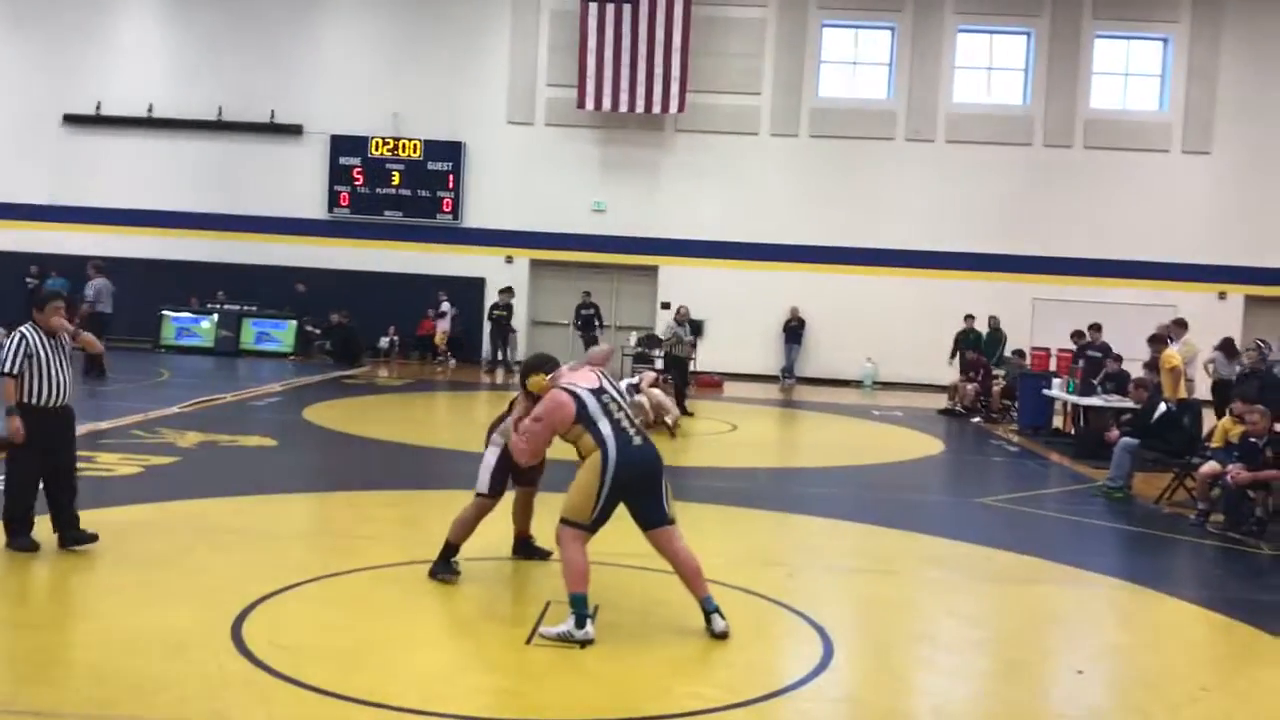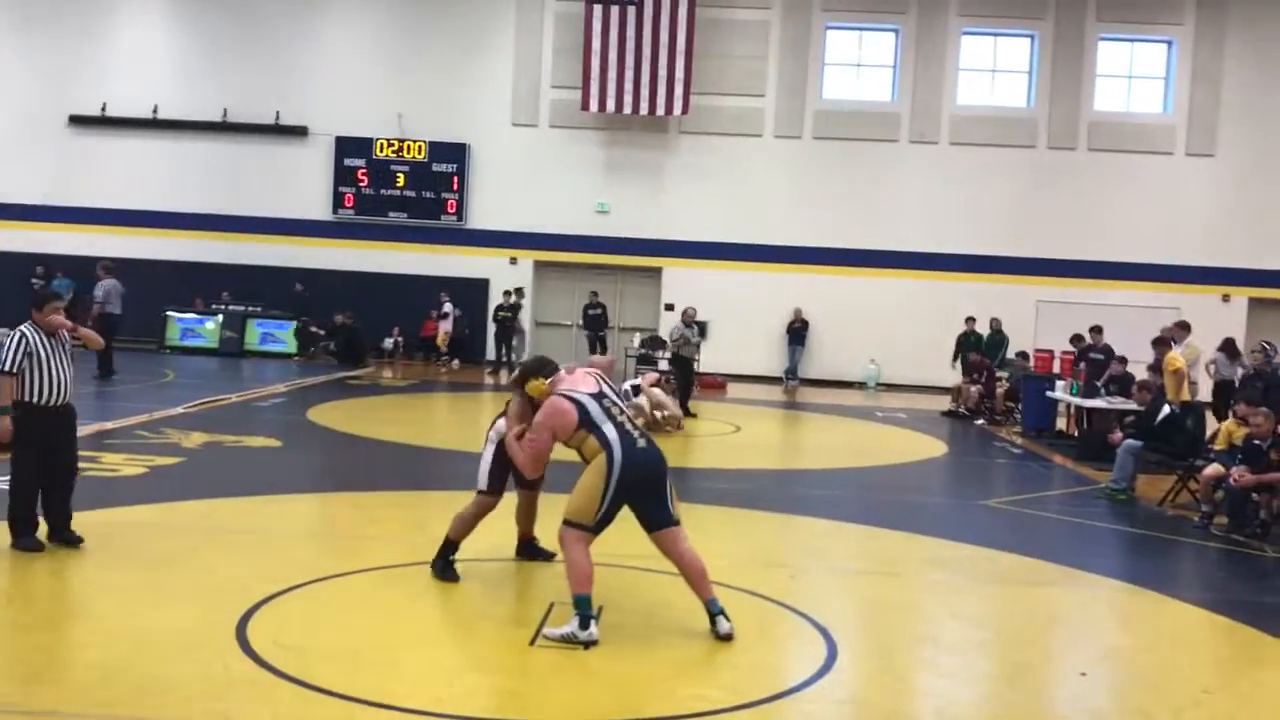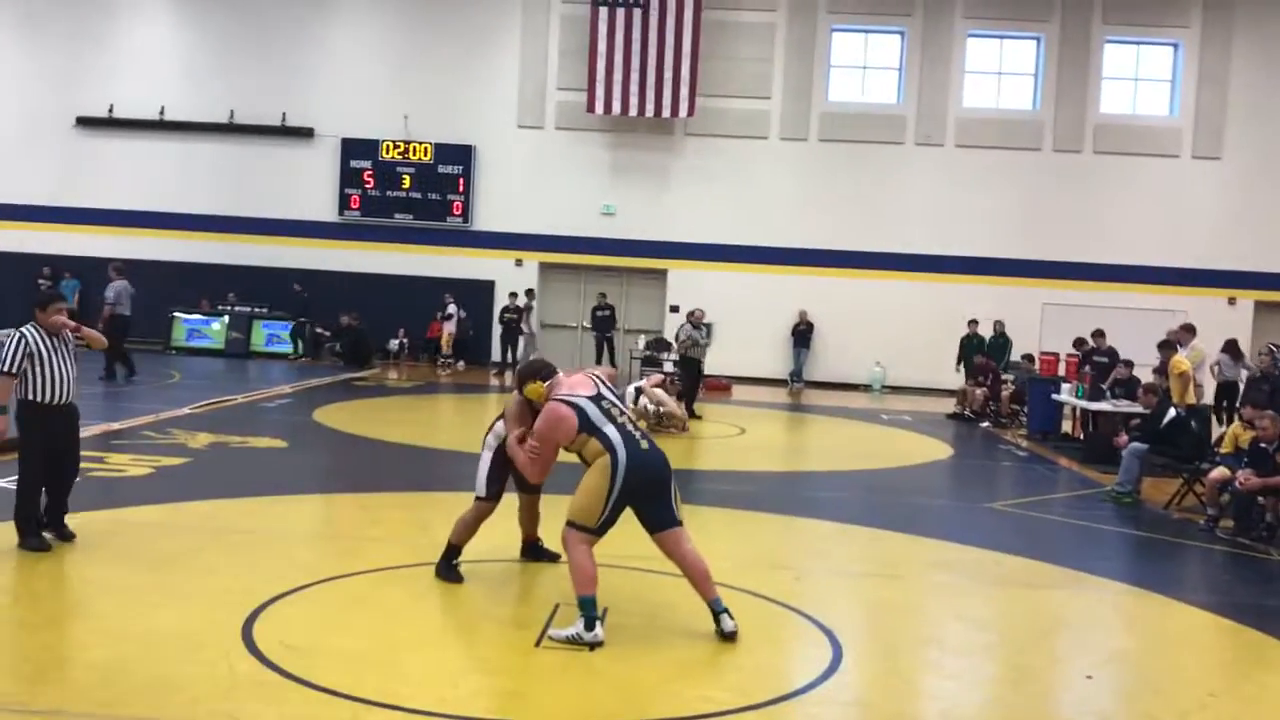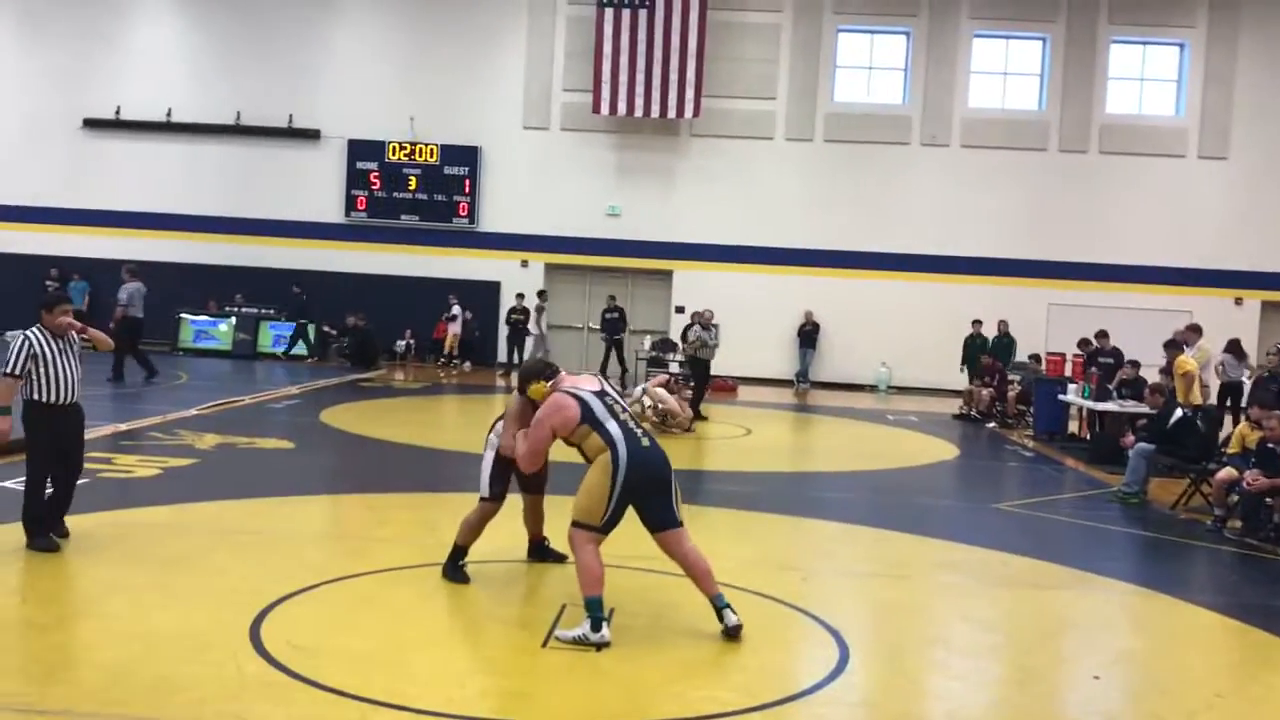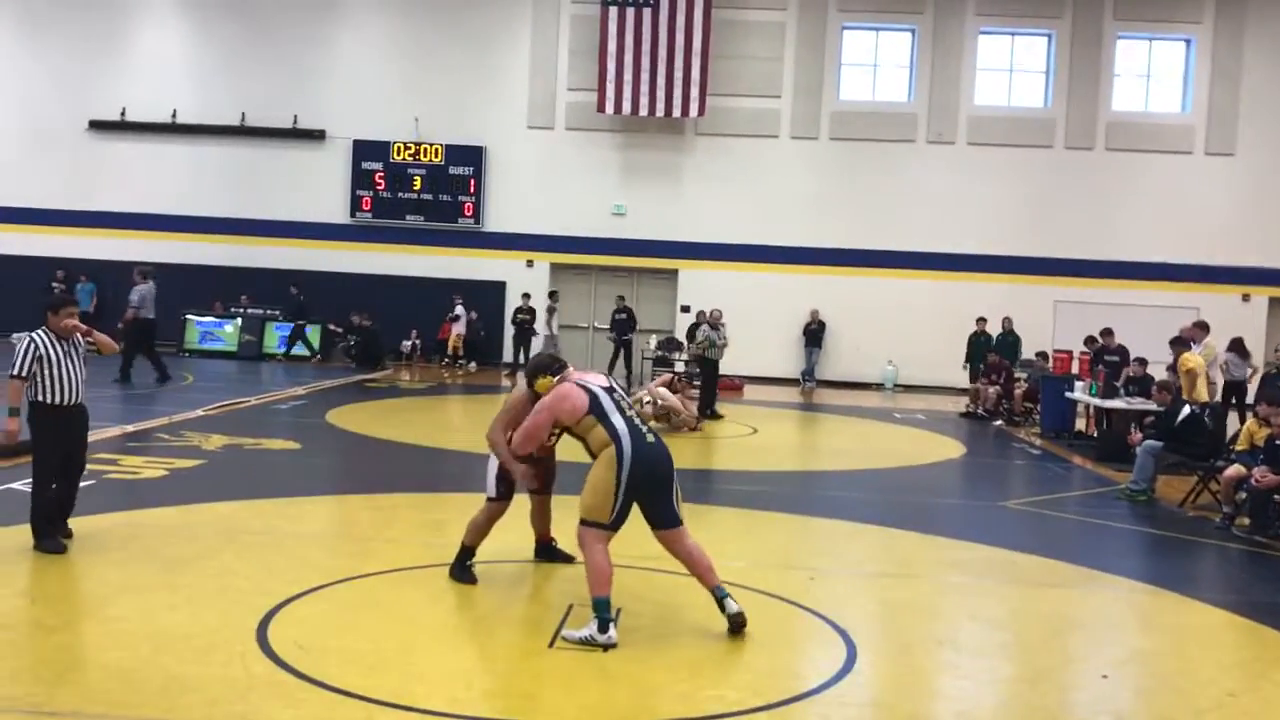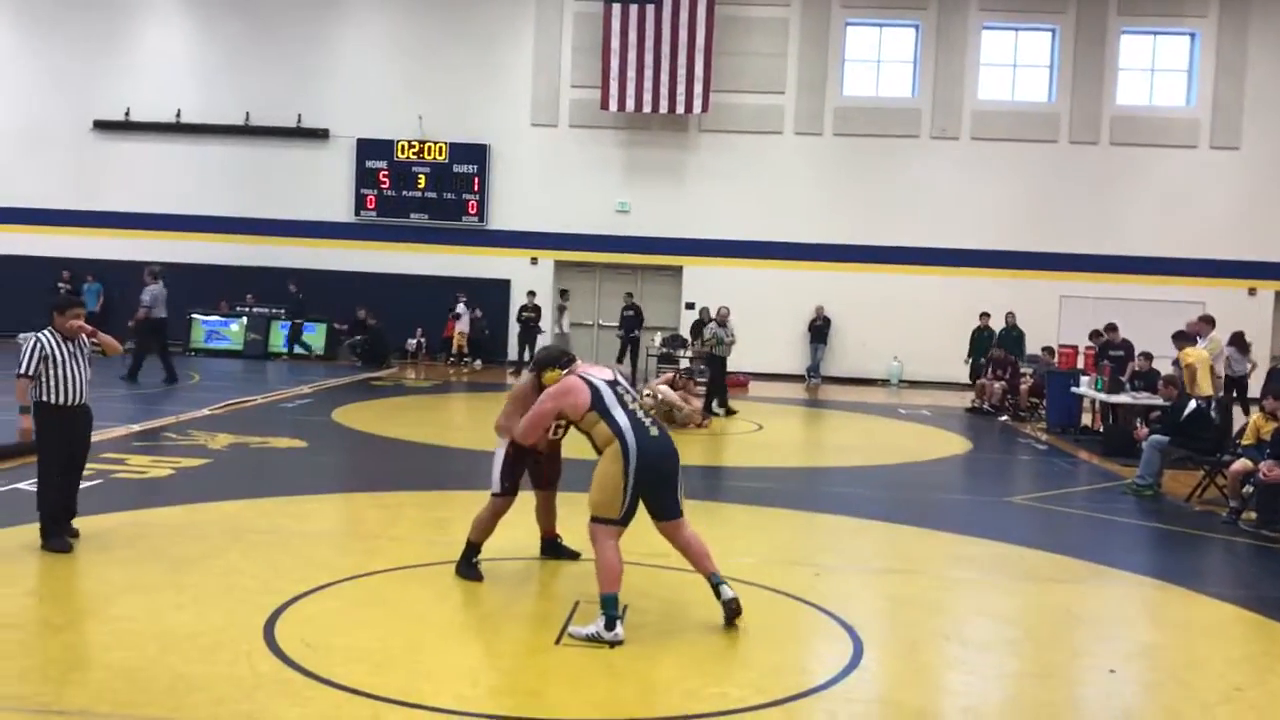
dt=0.1s
person 1, frame 1
left shoulder: (550, 403)
right shoulder: (594, 373)
left elbow: (526, 456)
left wrist: (514, 430)
left hip: (610, 462)
right hip: (647, 457)
left knee: (569, 537)
right knee: (670, 541)
left ankle: (580, 623)
right ankle: (713, 615)
person 1, frame 2
left shoulder: (551, 410)
right shoulder: (589, 373)
left elbow: (532, 469)
left wrist: (511, 441)
left hip: (614, 464)
right hip: (651, 458)
left knee: (573, 538)
right knee: (676, 543)
left ankle: (584, 624)
right ankle: (719, 617)
person 1, frame 3
left shoulder: (551, 415)
right shoulder: (589, 377)
left elbow: (535, 474)
right elbow: (609, 373)
left wrist: (512, 444)
left hip: (617, 466)
right hip: (654, 460)
left knee: (576, 540)
right knee: (679, 544)
left ankle: (589, 626)
right ankle: (722, 616)
person 1, frame 4
left shoulder: (552, 406)
right shoulder: (591, 379)
left elbow: (528, 463)
left wrist: (520, 440)
left hip: (619, 463)
right hip: (655, 457)
left knee: (582, 540)
right knee: (678, 542)
left ankle: (596, 626)
right ankle: (726, 612)
person 1, frame 5
left shoulder: (558, 397)
right shoulder: (598, 377)
left elbow: (521, 446)
left hip: (623, 459)
right hip: (658, 454)
left knee: (592, 539)
right knee: (679, 538)
left ankle: (603, 627)
right ankle: (727, 603)
person 1, frame 6
left shoulder: (561, 390)
right shoulder: (605, 372)
left elbow: (525, 435)
left wrist: (540, 419)
left hip: (628, 453)
right hip: (663, 446)
left knee: (603, 536)
right knee: (678, 527)
left ankle: (610, 623)
right ankle: (723, 591)
person 2, frame 1
left shoulder: (63, 336)
right shoulder: (22, 338)
left elbow: (98, 349)
left wrist: (73, 332)
left hip: (61, 414)
right hip: (30, 416)
left knee: (63, 473)
right knee: (23, 477)
left ankle: (69, 530)
person 2, frame 2
left shoulder: (63, 334)
right shoulder: (21, 337)
left elbow: (99, 344)
left wrist: (73, 328)
left hip: (62, 412)
right hip: (31, 414)
left knee: (65, 471)
right knee: (27, 475)
left ankle: (60, 528)
right ankle: (23, 533)
person 2, frame 3
left shoulder: (67, 335)
right shoulder: (23, 338)
left elbow: (102, 343)
left wrist: (76, 327)
left hip: (65, 411)
right hip: (35, 414)
left knee: (67, 469)
right knee: (33, 475)
left ankle: (55, 520)
right ankle: (29, 532)
person 2, frame 4
left shoulder: (73, 336)
right shoulder: (28, 340)
left elbow: (107, 345)
left wrist: (82, 328)
left hip: (71, 412)
right hip: (41, 414)
left knee: (71, 470)
right knee: (39, 475)
left ankle: (54, 518)
right ankle: (37, 532)
person 2, frame 5
left shoulder: (78, 339)
right shoulder: (34, 342)
left elbow: (112, 349)
right elbow: (16, 379)
left wrist: (87, 331)
right wrist: (13, 416)
left hip: (75, 413)
right hip: (47, 416)
left knee: (73, 471)
right knee: (45, 476)
left ankle: (58, 519)
right ankle: (44, 534)
person 2, frame 6
left shoulder: (83, 340)
right shoulder: (39, 342)
left elbow: (117, 350)
right elbow: (24, 379)
left wrist: (92, 332)
right wrist: (24, 414)
left hip: (80, 413)
right hip: (50, 416)
left knee: (73, 472)
right knee: (50, 475)
left ankle: (63, 521)
right ankle: (51, 534)
person 3, frame 1
right shoulder: (526, 404)
right hip: (504, 441)
left knee: (527, 492)
right knee: (484, 503)
left ankle: (523, 544)
right ankle: (443, 561)
person 3, frame 2
right shoulder: (522, 403)
right hip: (503, 442)
left knee: (530, 496)
right knee: (485, 502)
left ankle: (526, 545)
right ankle: (443, 559)
person 3, frame 3
right shoulder: (519, 403)
right hip: (501, 445)
left knee: (531, 499)
right knee: (484, 507)
left ankle: (531, 546)
right ankle: (447, 561)
person 3, frame 4
right shoulder: (520, 402)
right elbow: (507, 446)
right hip: (504, 448)
left knee: (534, 499)
right knee: (488, 507)
left ankle: (537, 547)
right ankle: (453, 563)
person 3, frame 5
right shoulder: (523, 396)
right elbow: (493, 434)
right wrist: (513, 467)
left hip: (542, 447)
right hip: (509, 447)
left knee: (542, 500)
right knee: (495, 507)
left ankle: (544, 547)
right ankle: (461, 563)
person 3, frame 6
right shoulder: (528, 387)
right elbow: (502, 426)
left hip: (549, 444)
right hip: (516, 442)
left knee: (547, 496)
right knee: (499, 503)
left ankle: (550, 544)
right ankle: (467, 559)
